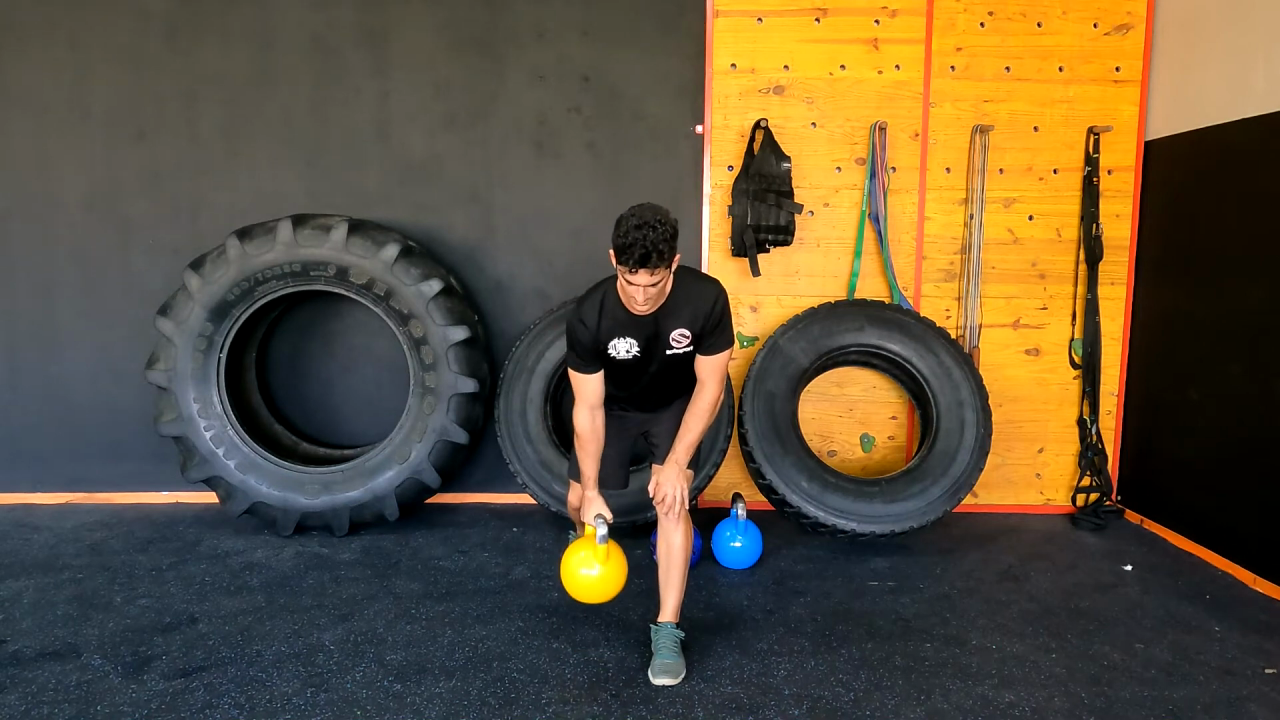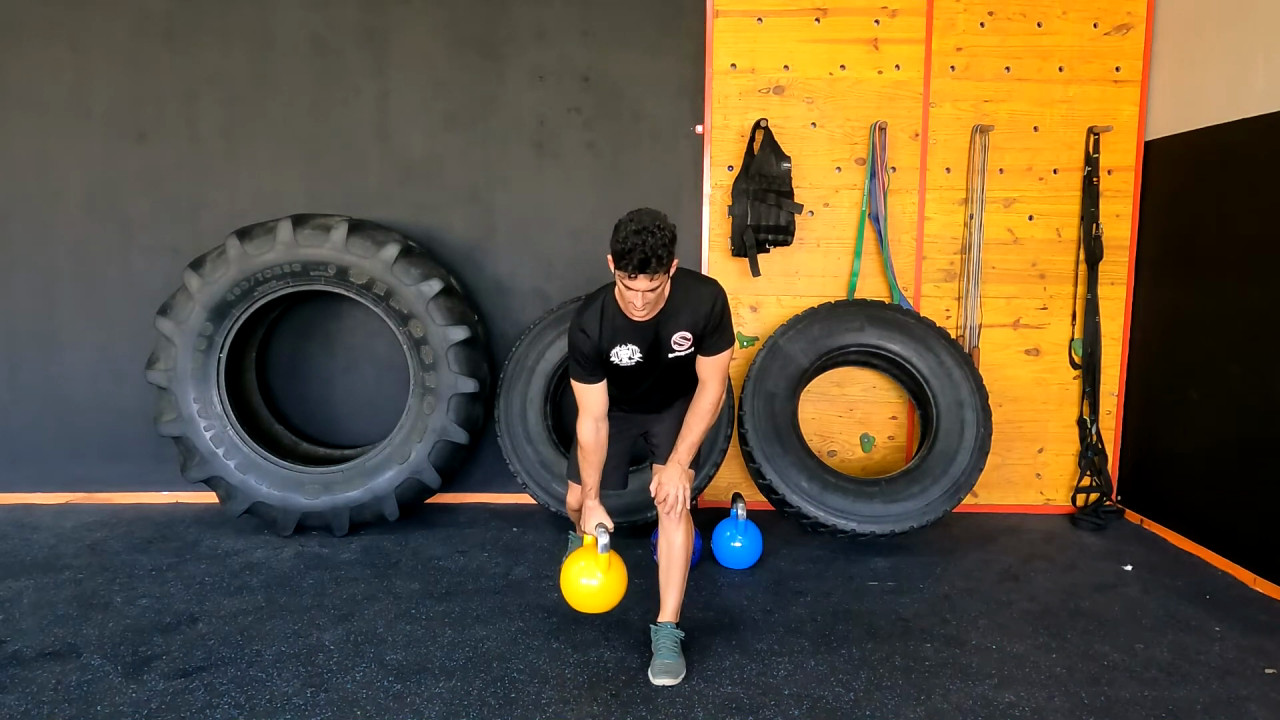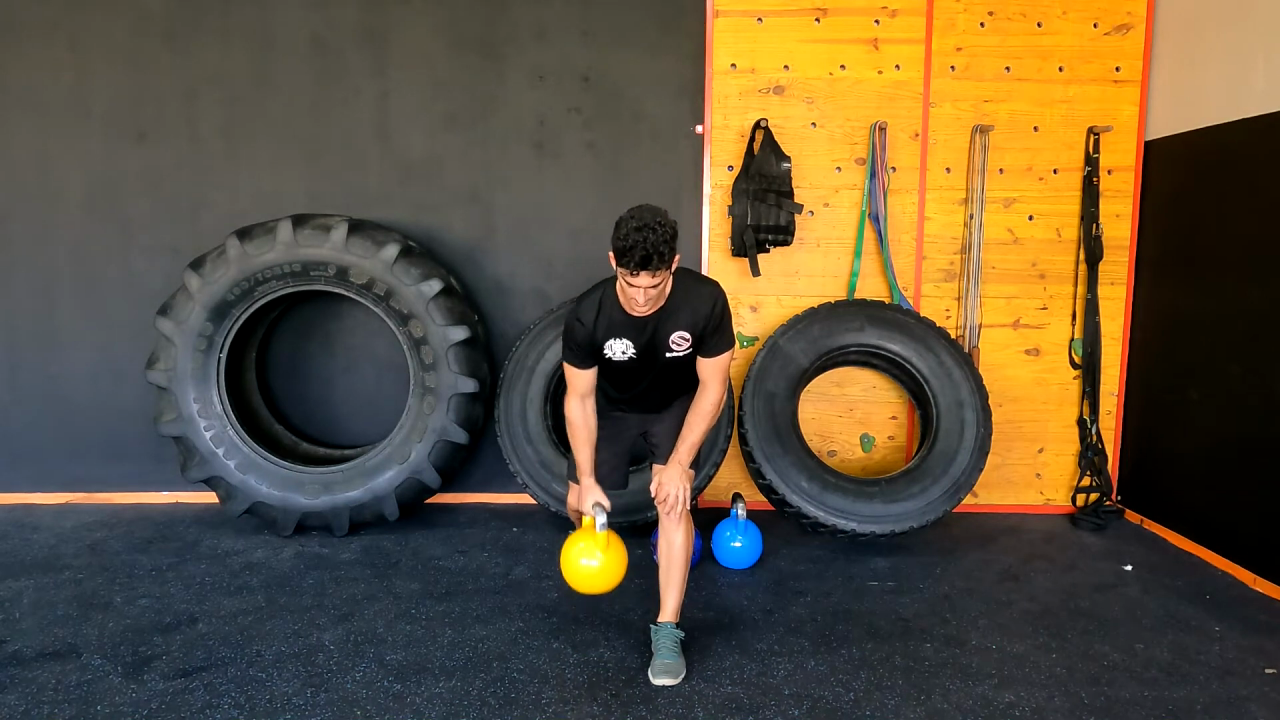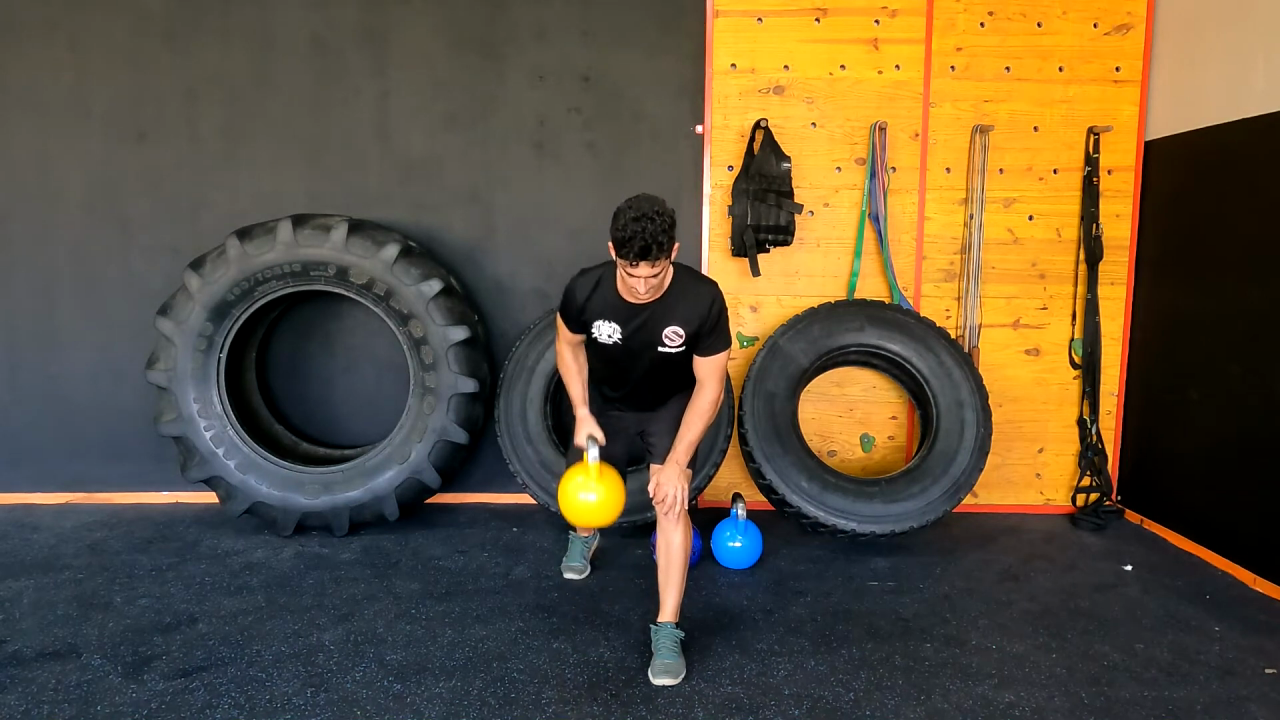
dt=0.2s
person 1, frame 1
left shoulder: (706, 299)
right shoulder: (589, 315)
left elbow: (710, 385)
right elbow: (588, 408)
left wrist: (677, 462)
right wrist: (591, 491)
left hip: (676, 405)
right hip: (613, 406)
left knee: (672, 500)
right knee: (578, 501)
left ankle: (666, 631)
right ankle: (583, 537)
person 1, frame 2
left shoulder: (706, 299)
right shoulder: (590, 324)
left elbow: (712, 384)
right elbow: (593, 419)
left wrist: (678, 462)
right wrist: (592, 502)
left hip: (676, 405)
right hip: (614, 406)
left knee: (673, 500)
right knee: (576, 501)
left ankle: (667, 631)
right ankle: (581, 536)
person 1, frame 3
left shoulder: (705, 301)
right shoulder: (587, 315)
left elbow: (713, 386)
right elbow: (579, 400)
left wrist: (679, 463)
right wrist: (586, 480)
left hip: (676, 406)
right hip: (612, 407)
left knee: (673, 500)
right knee: (580, 502)
left ankle: (667, 631)
person 1, frame 4
left shoulder: (702, 299)
right shoulder: (584, 291)
left elbow: (710, 386)
right elbow: (568, 344)
left wrist: (677, 462)
right wrist: (581, 414)
left hip: (672, 405)
right hip: (606, 404)
left knee: (671, 501)
left ankle: (667, 631)
right ankle: (585, 536)
